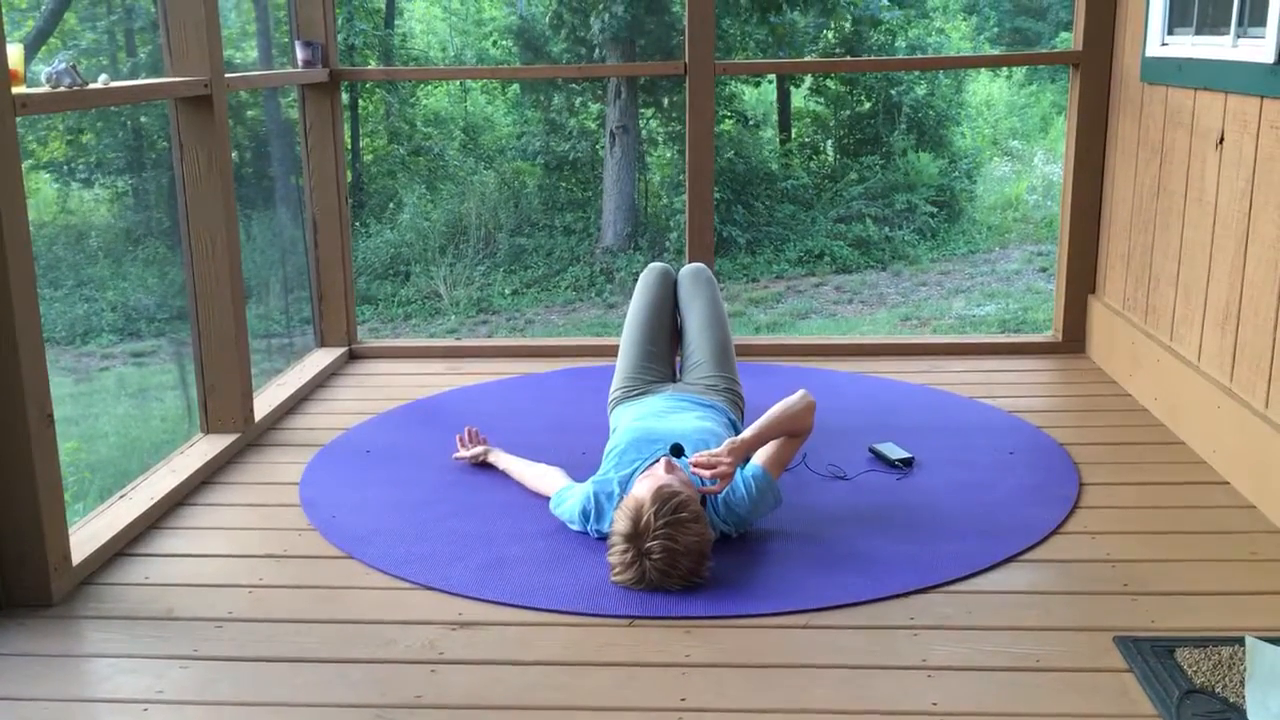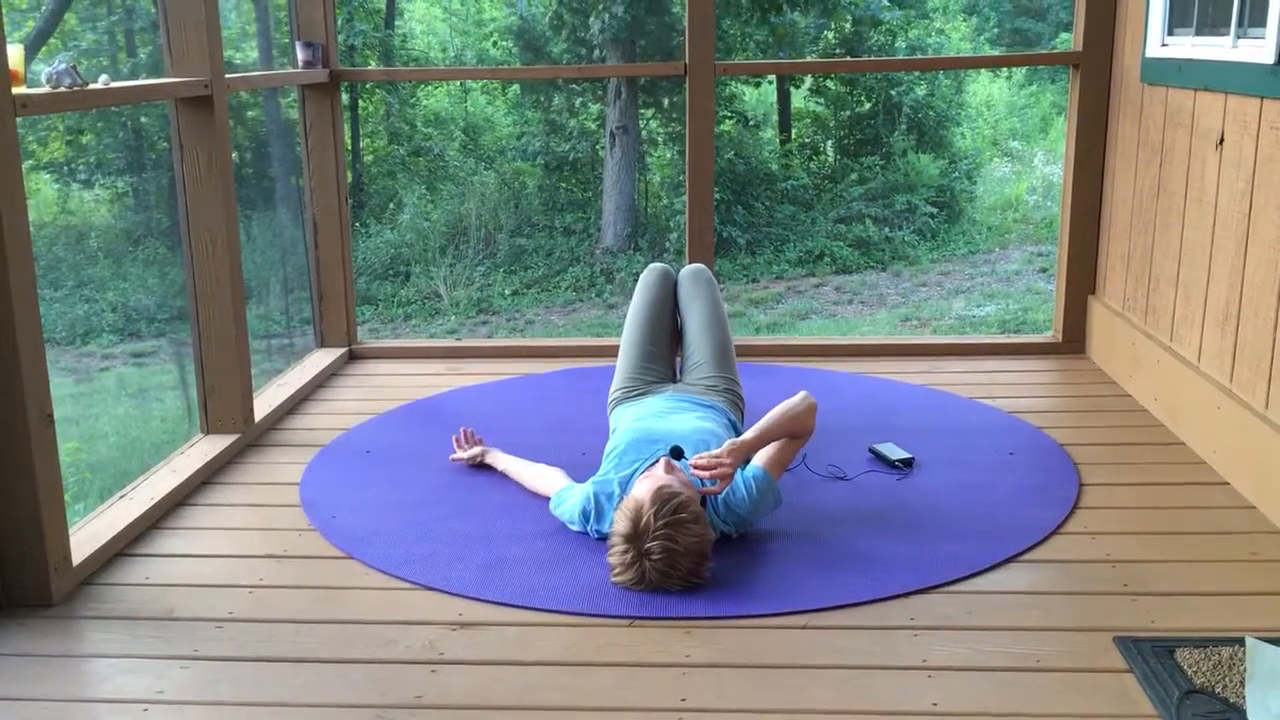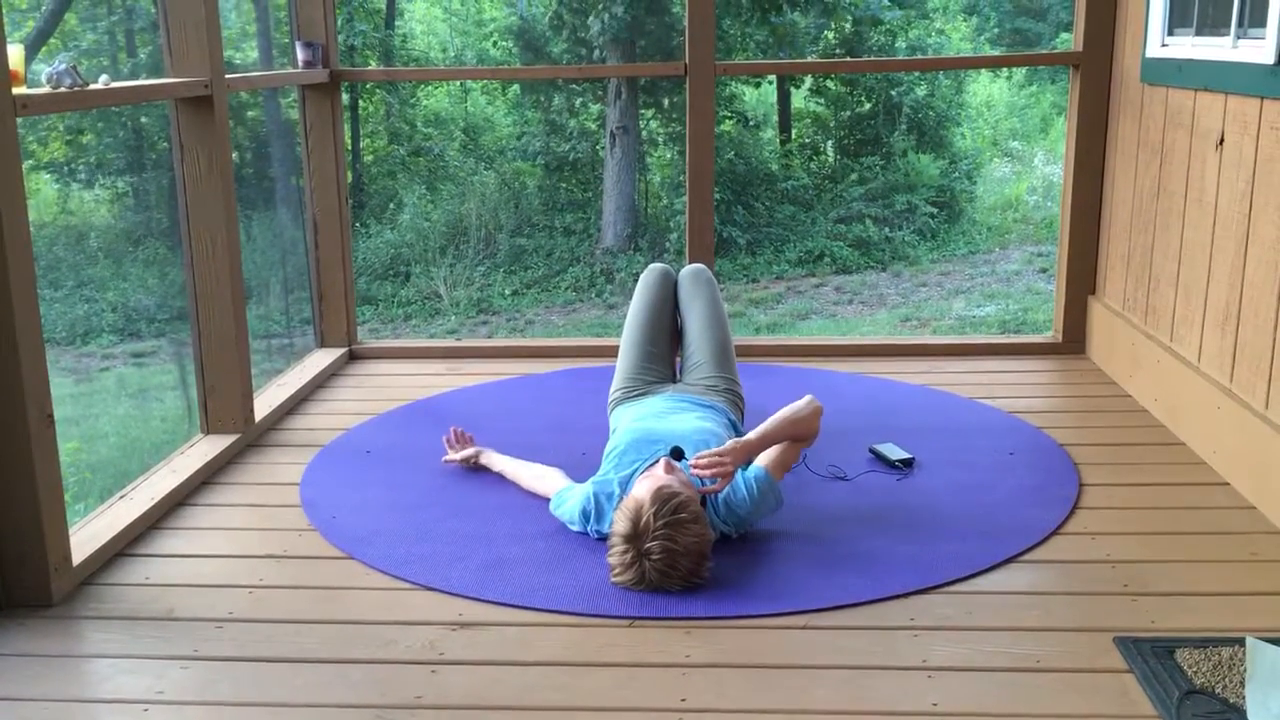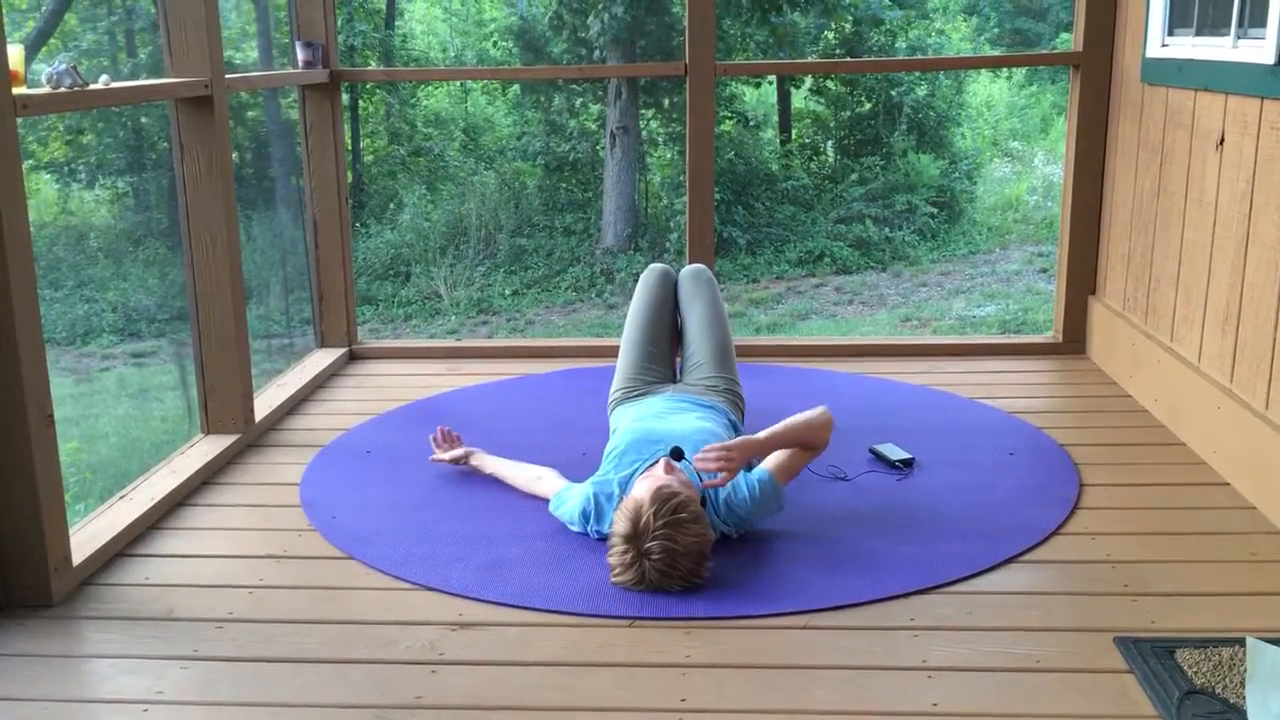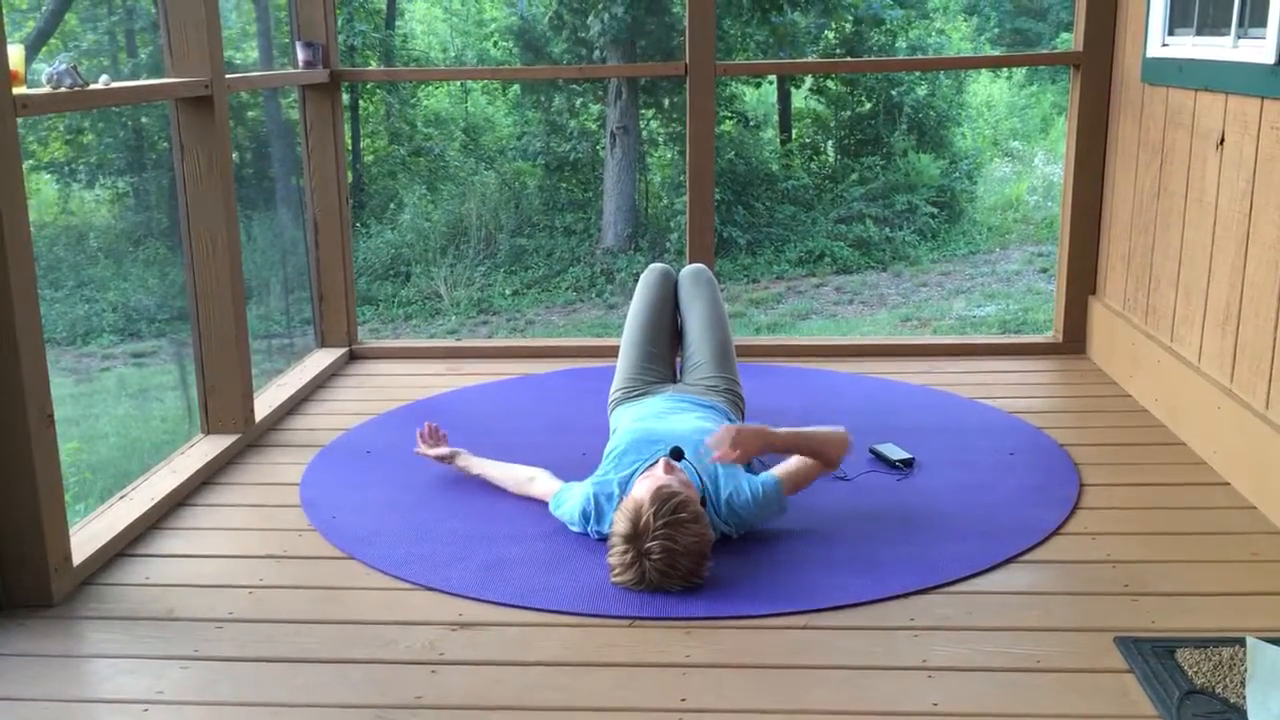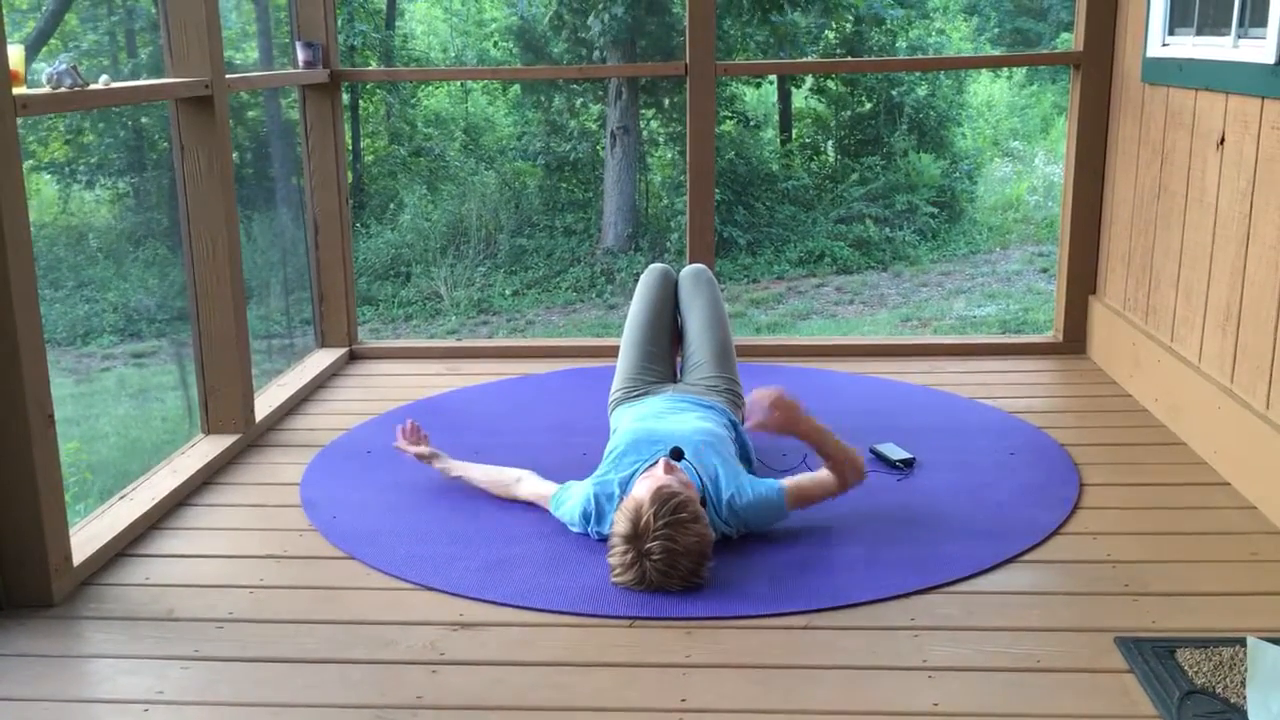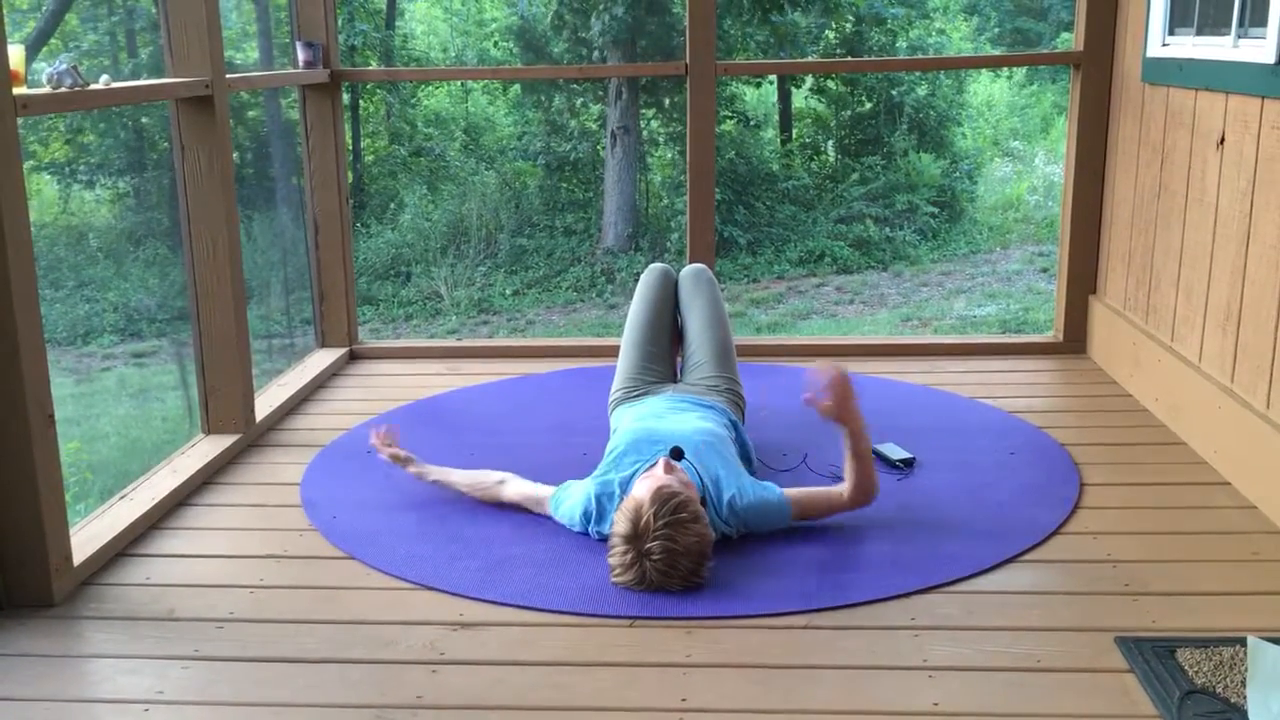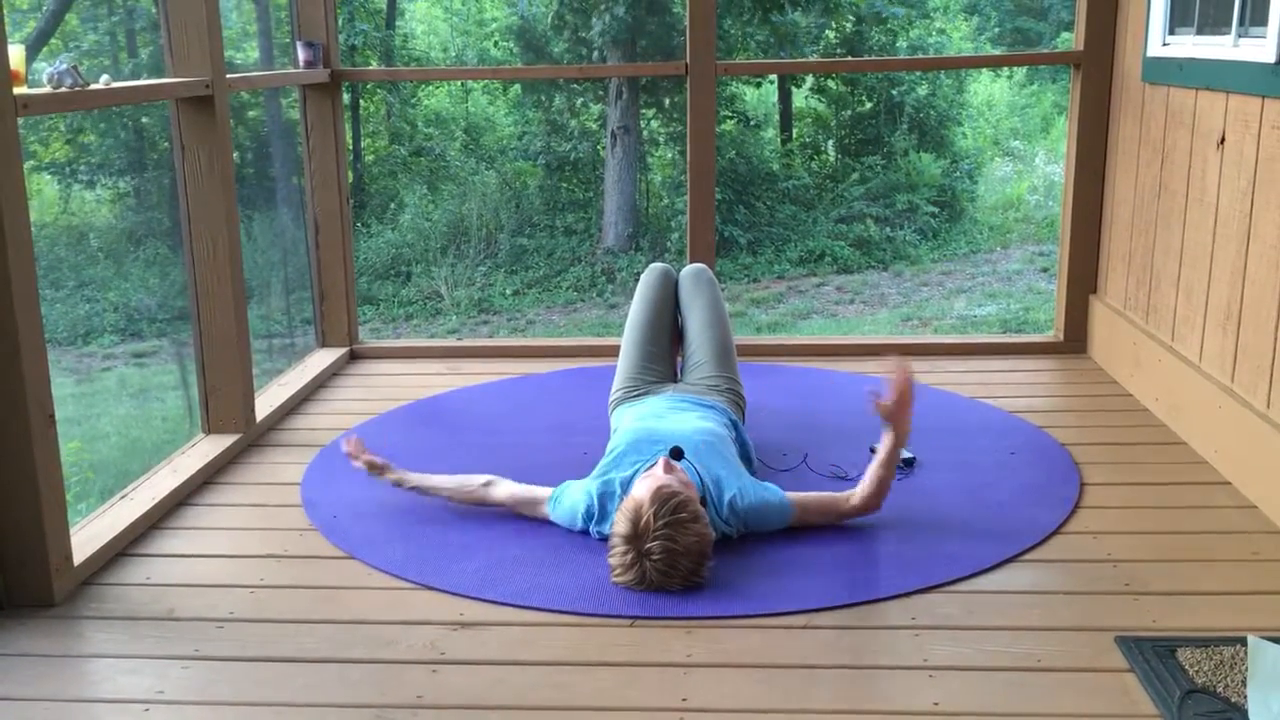
dt=0.1s
person 1, frame 1
left shoulder: (594, 509)
right shoulder: (733, 506)
left elbow: (549, 475)
right elbow: (804, 403)
left wrist: (491, 453)
right wrist: (742, 445)
left hip: (636, 402)
right hip: (713, 403)
left knee: (658, 274)
right knee: (694, 275)
person 1, frame 2
left shoulder: (594, 509)
right shoulder: (733, 506)
left elbow: (549, 476)
right elbow: (805, 405)
left wrist: (489, 454)
right wrist: (742, 447)
left hip: (636, 403)
right hip: (711, 405)
left knee: (658, 274)
right knee: (695, 274)
left ankle: (674, 354)
person 1, frame 3
left shoulder: (593, 509)
right shoulder: (734, 506)
left elbow: (547, 477)
right elbow: (811, 410)
left wrist: (483, 454)
right wrist: (744, 447)
left hip: (636, 403)
right hip: (712, 404)
left knee: (658, 275)
right knee: (694, 275)
person 1, frame 4
left shoulder: (594, 509)
right shoulder: (734, 506)
left elbow: (543, 478)
right elbow: (821, 422)
left wrist: (472, 456)
right wrist: (749, 446)
left hip: (636, 405)
right hip: (712, 405)
left knee: (657, 275)
right knee: (695, 275)
person 1, frame 5
left shoulder: (594, 508)
right shoulder: (735, 506)
left elbow: (535, 480)
right elbow: (837, 444)
left wrist: (459, 456)
right wrist: (763, 439)
left hip: (636, 405)
right hip: (712, 403)
left knee: (659, 275)
right knee: (695, 275)
left ankle: (675, 338)
person 1, frame 6
left shoulder: (594, 508)
right shoulder: (735, 506)
left elbow: (522, 483)
right elbow: (846, 475)
left wrist: (440, 460)
right wrist: (797, 423)
left hip: (636, 406)
right hip: (712, 408)
left knee: (659, 275)
right knee: (696, 276)
left ankle: (671, 325)
person 1, frame 7
left shoulder: (594, 508)
right shoulder: (737, 506)
left elbow: (506, 486)
right elbow: (859, 493)
left wrist: (416, 464)
right wrist: (847, 418)
left hip: (637, 405)
right hip: (713, 408)
left knee: (659, 276)
right knee: (696, 277)
person 1, frame 8
left shoulder: (594, 507)
right shoulder: (731, 505)
left elbow: (493, 490)
right elbow: (858, 501)
left wrist: (396, 474)
right wrist: (894, 434)
left hip: (636, 406)
right hip: (710, 407)
left knee: (658, 275)
right knee: (696, 275)
